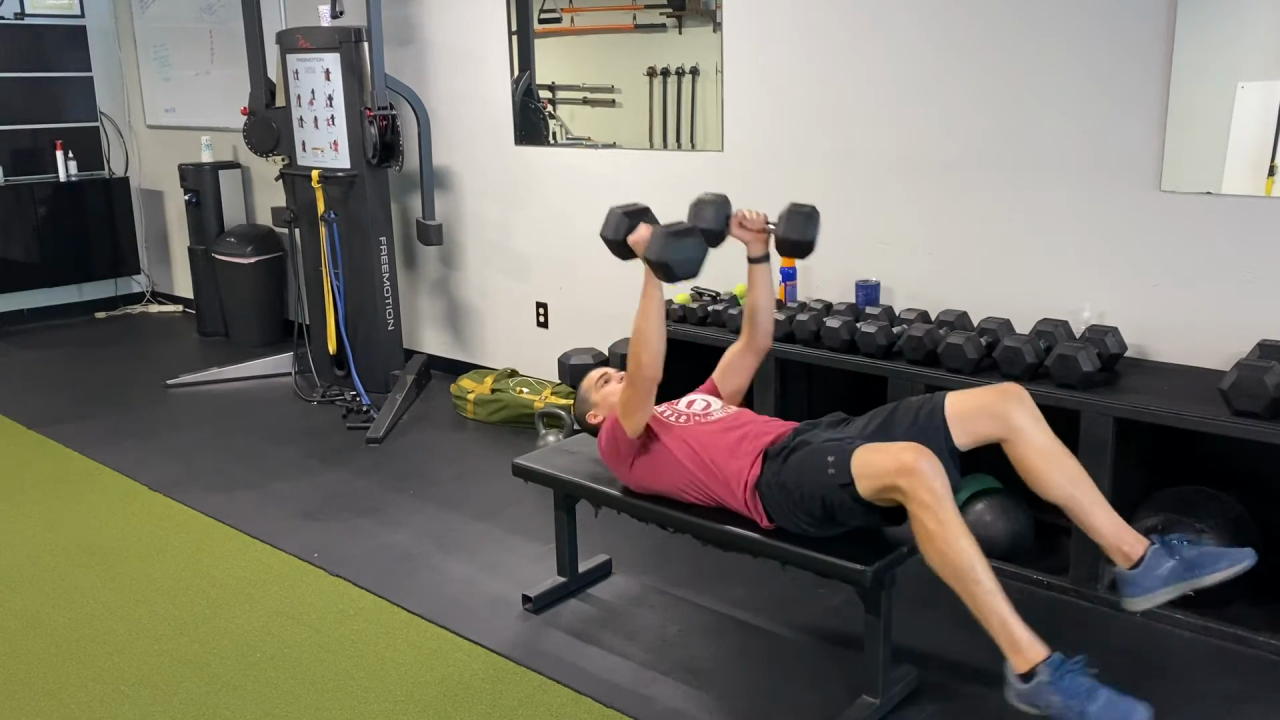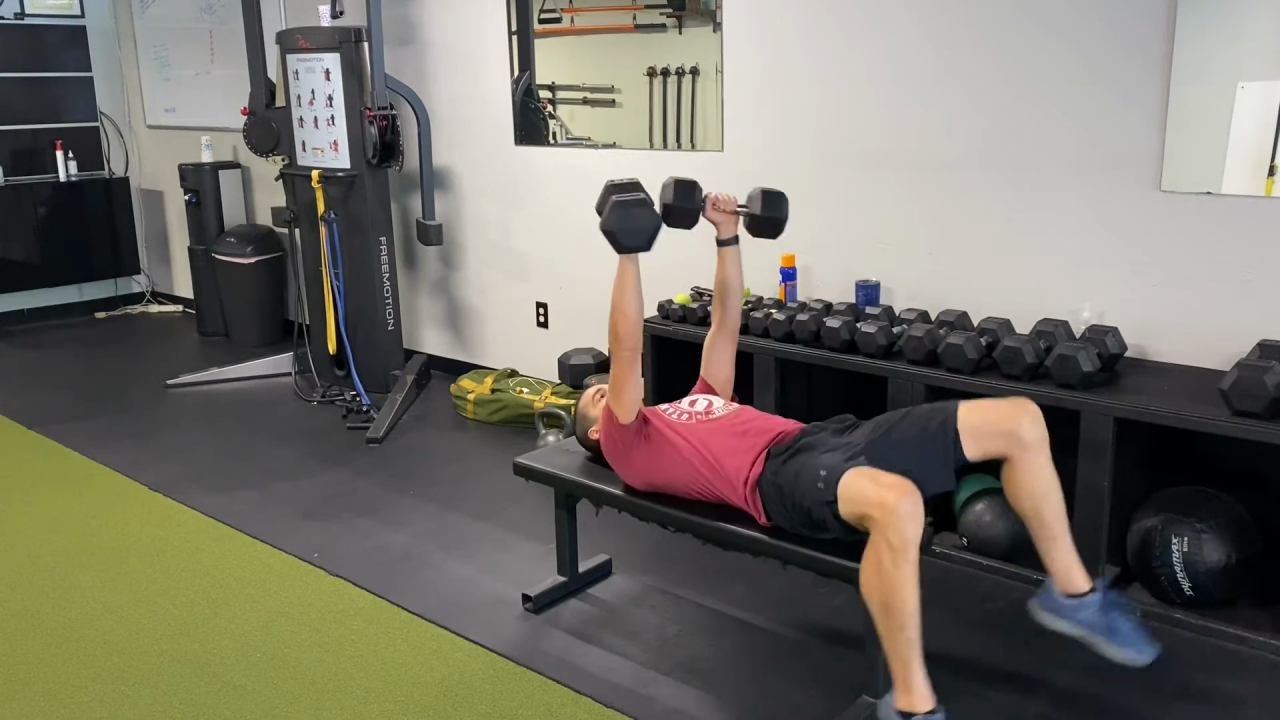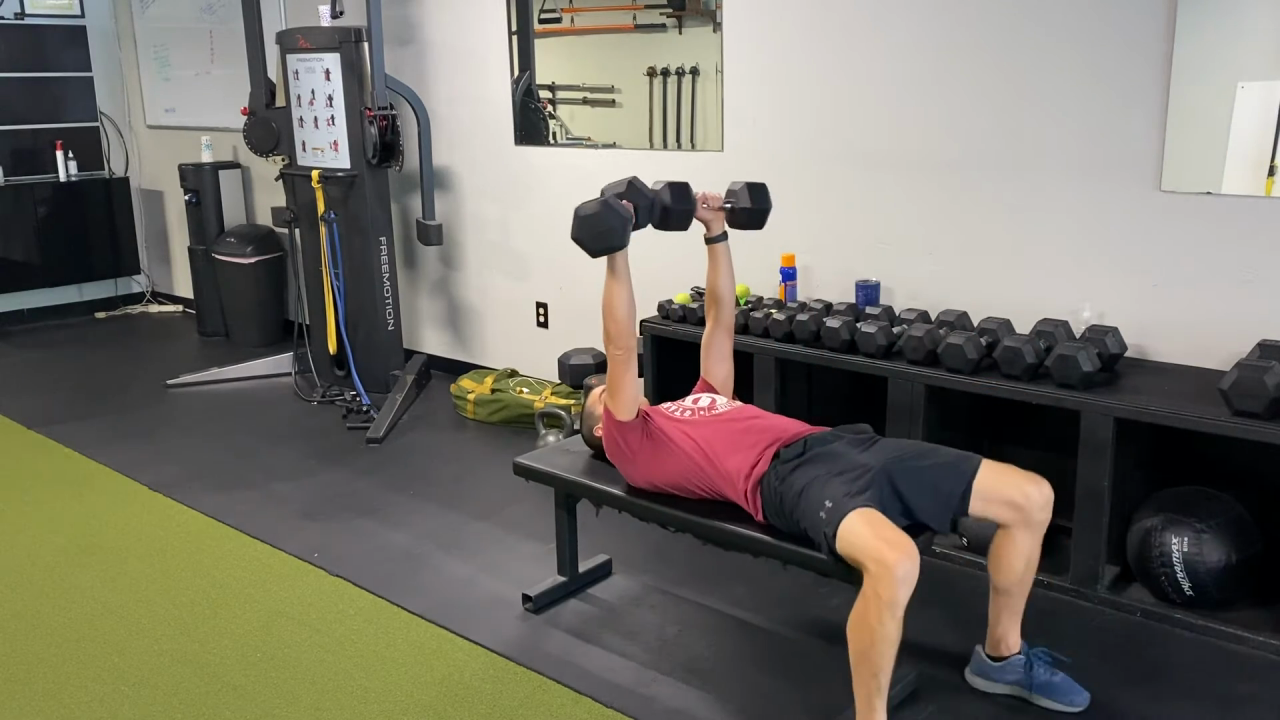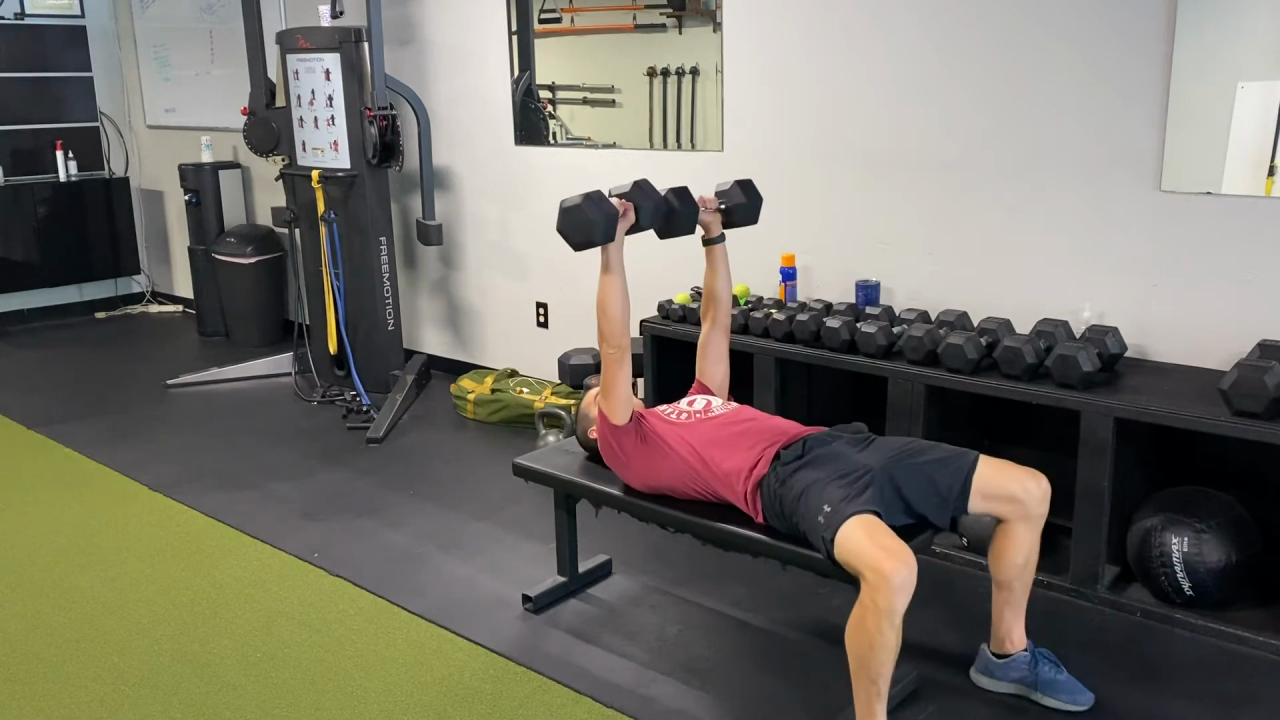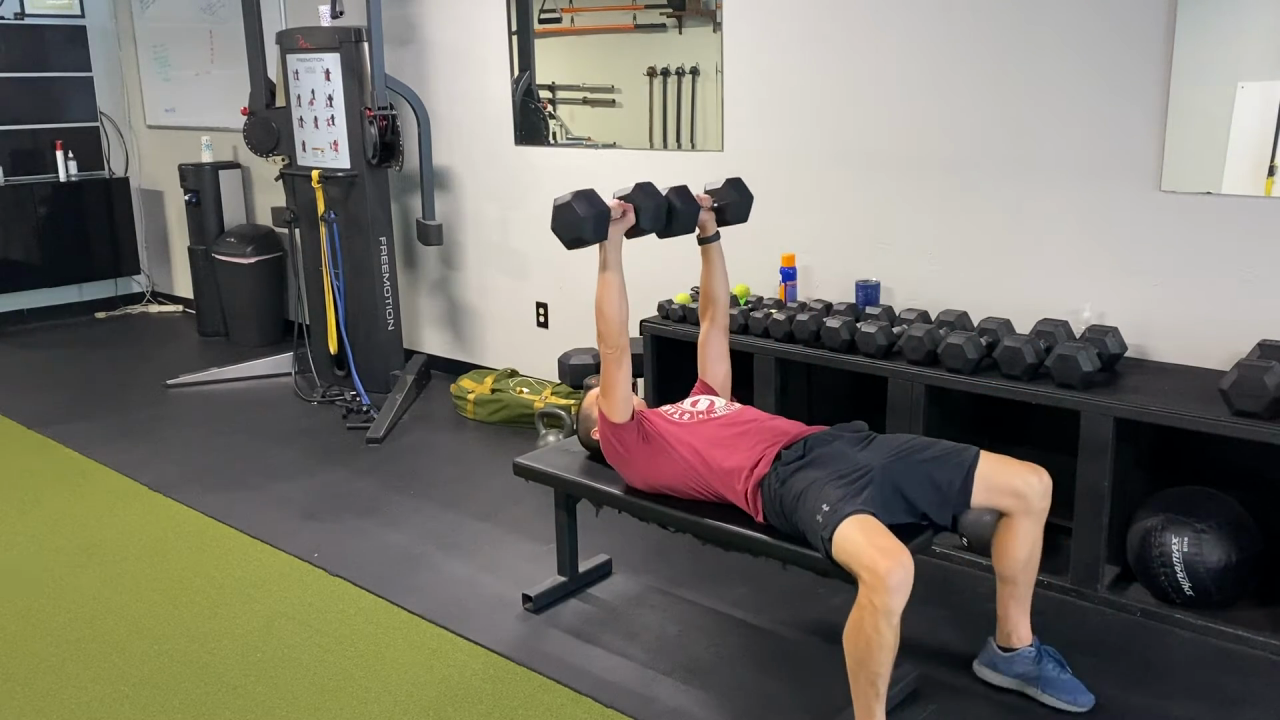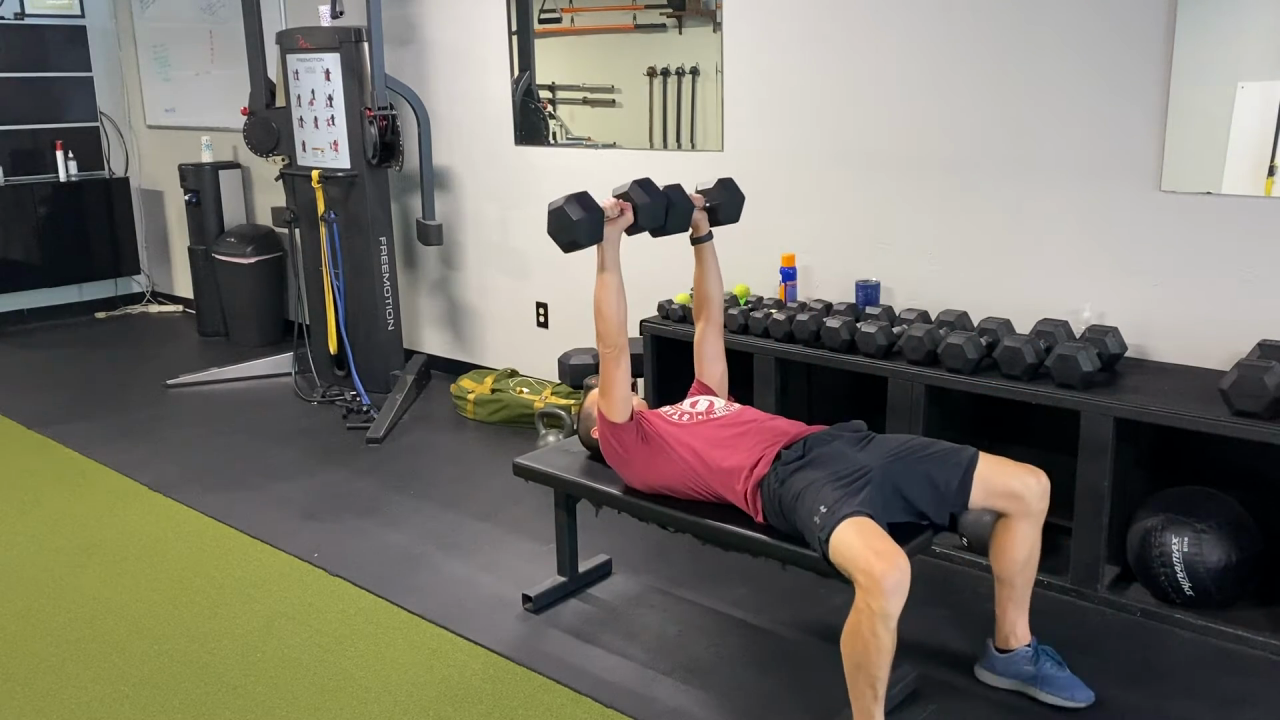
dt=0.2s
person 1, frame 1
left shoulder: (698, 404)
right shoulder: (630, 450)
left elbow: (756, 340)
right elbow: (645, 375)
left wrist: (757, 255)
right wrist: (653, 274)
left hip: (821, 437)
right hip: (779, 477)
left knee: (1006, 403)
right knee: (916, 468)
left ankle: (1138, 561)
person 1, frame 2
left shoulder: (693, 404)
right shoulder: (630, 450)
left elbow: (725, 321)
right elbow: (624, 356)
left wrist: (727, 237)
right wrist: (628, 252)
left hip: (834, 437)
right hip: (783, 475)
left knee: (1018, 416)
right knee: (898, 504)
left ankle: (1072, 593)
person 1, frame 3
left shoulder: (697, 405)
right shoulder: (633, 445)
left elbow: (721, 322)
right elbow: (621, 352)
left wrist: (716, 235)
right wrist: (617, 250)
left hip: (842, 443)
right hip: (787, 475)
left knee: (1032, 497)
right knee: (895, 561)
left ankle: (1002, 655)
person 1, frame 4
left shoulder: (695, 406)
right shoulder: (626, 446)
left elbow: (716, 324)
right elbow: (615, 351)
left wrist: (713, 235)
right wrist: (612, 248)
left hip: (840, 444)
right hip: (786, 476)
left knee: (1029, 491)
right knee: (892, 571)
left ankle: (1007, 653)
person 1, frame 5
left shoulder: (697, 406)
right shoulder: (629, 447)
left elbow: (714, 322)
right elbow: (615, 351)
left wrist: (708, 234)
right wrist: (612, 247)
left hip: (840, 442)
right hip: (786, 475)
left knee: (1030, 486)
right knee: (889, 571)
left ankle: (1012, 649)
person 1, frame 6
left shoulder: (695, 408)
right shoulder: (629, 446)
left elbow: (709, 322)
right elbow: (614, 351)
left wrist: (701, 235)
right wrist: (609, 247)
left hip: (838, 442)
right hip: (785, 476)
left knee: (1028, 488)
right knee: (885, 575)
left ankle: (1010, 648)
